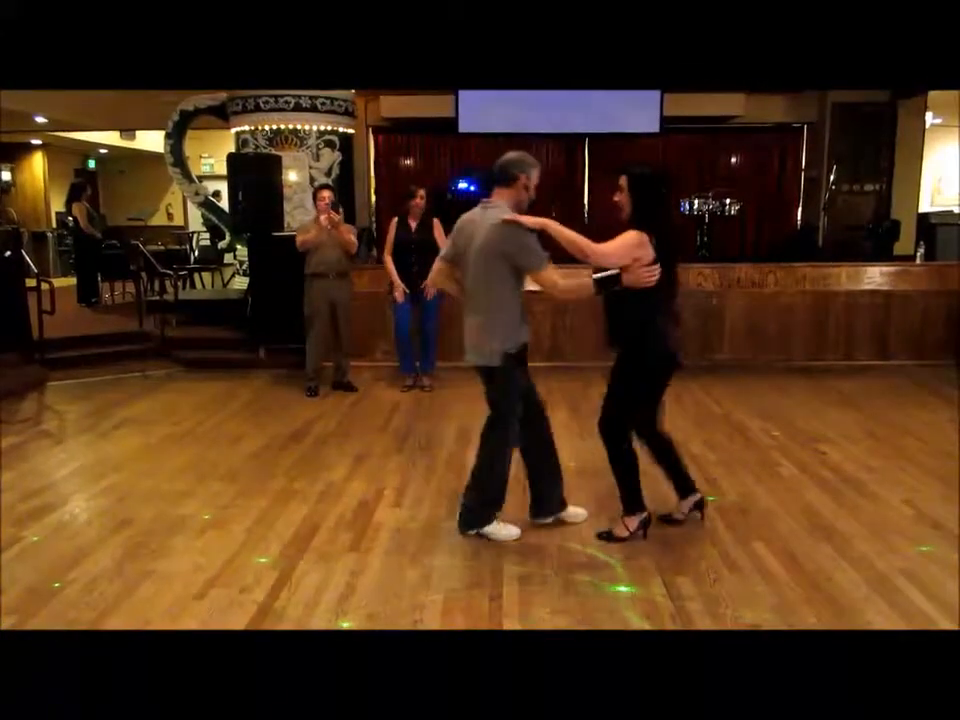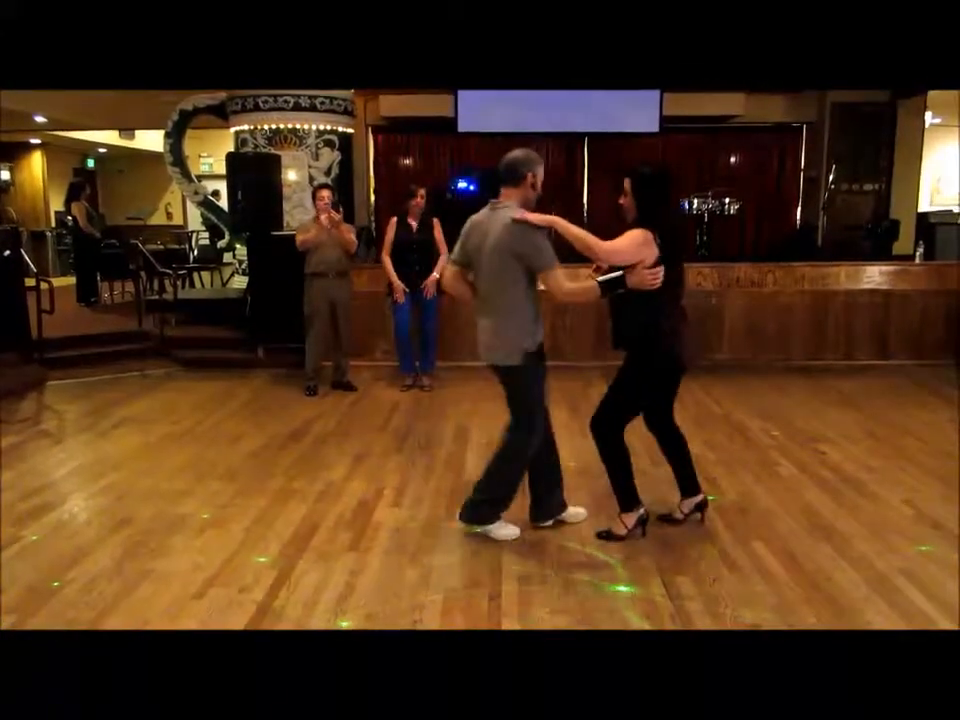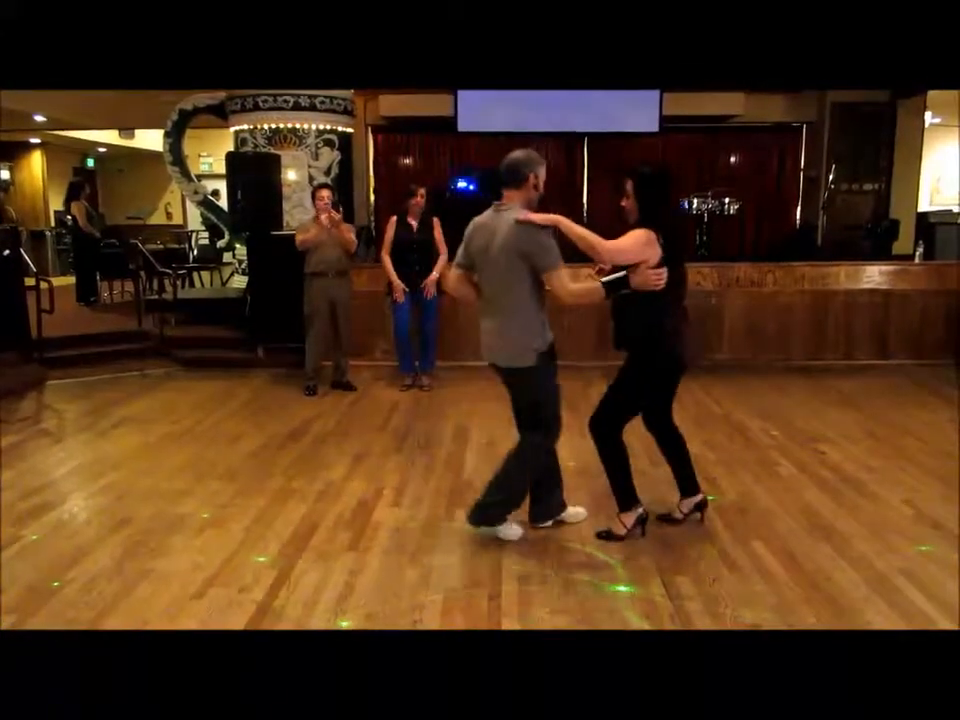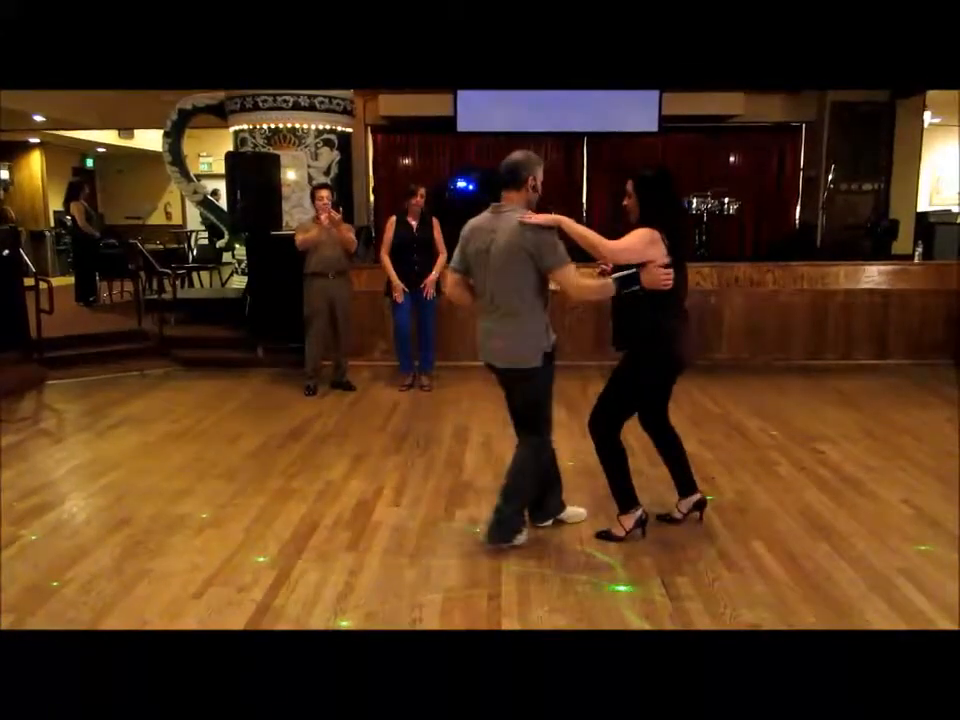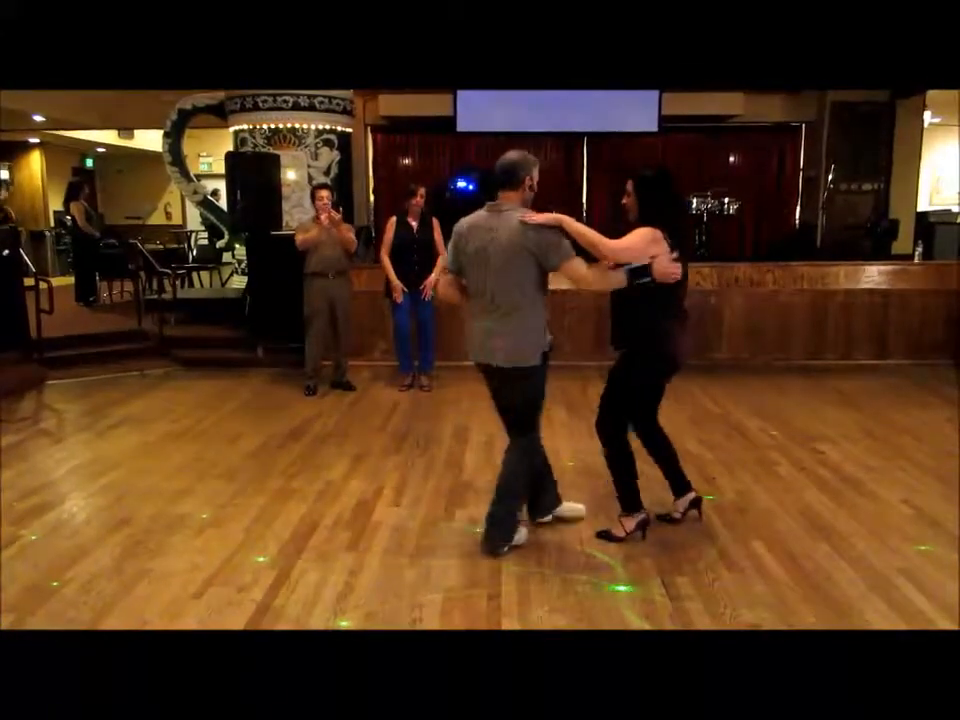
dt=0.1s
person 1, frame 1
left shoulder: (467, 221)
right shoulder: (510, 227)
left elbow: (438, 278)
right elbow: (558, 287)
right wrist: (620, 278)
left hip: (493, 342)
right hip: (500, 347)
left knee: (533, 420)
right knee: (503, 429)
left ankle: (549, 505)
right ankle: (477, 517)
person 1, frame 2
left shoulder: (475, 223)
right shoulder: (524, 227)
left elbow: (450, 281)
right elbow: (563, 291)
right wrist: (624, 281)
left hip: (496, 343)
right hip: (518, 346)
left knee: (535, 425)
right knee: (526, 431)
left ankle: (548, 506)
right ankle: (481, 510)
person 1, frame 3
left shoulder: (477, 225)
right shoulder: (531, 228)
left elbow: (455, 284)
right elbow: (568, 292)
right wrist: (628, 281)
left hip: (499, 344)
right hip: (527, 347)
left knee: (537, 427)
right knee: (543, 429)
left ankle: (547, 506)
right ankle: (491, 511)
person 1, frame 4
left shoulder: (473, 227)
right shoulder: (534, 229)
left elbow: (452, 288)
right elbow: (577, 288)
right wrist: (636, 279)
left hip: (493, 347)
right hip: (528, 350)
left knee: (531, 429)
right knee: (535, 434)
left ankle: (548, 507)
right ankle: (505, 527)
person 1, frame 5
left shoulder: (466, 227)
right shoulder: (536, 228)
left elbow: (446, 289)
right elbow: (587, 279)
right wrist: (648, 271)
left hip: (483, 348)
right hip: (523, 349)
left knee: (521, 430)
right knee: (523, 436)
left ankle: (545, 502)
right ankle: (500, 530)
person 2, frame 1
left shoulder: (639, 239)
right shoulder: (648, 238)
left elbow: (594, 254)
left wrist: (545, 224)
left hip: (645, 351)
right hip: (649, 348)
left knee: (612, 426)
right knee: (644, 425)
left ankle: (634, 514)
right ankle: (688, 496)
person 2, frame 2
left shoulder: (644, 238)
right shoulder: (656, 238)
left elbow: (600, 251)
left wrist: (553, 221)
left hip: (652, 353)
right hip: (662, 349)
left knee: (605, 425)
right knee: (660, 422)
left ankle: (631, 510)
right ankle: (692, 497)
person 2, frame 3
left shoulder: (647, 238)
right shoulder: (657, 239)
left elbow: (603, 251)
left wrist: (557, 221)
left hip: (654, 353)
right hip: (662, 350)
left knee: (604, 424)
right knee: (659, 422)
left ankle: (630, 510)
right ankle: (692, 497)
person 2, frame 4
left shoulder: (651, 237)
right shoulder: (658, 240)
left elbow: (607, 250)
left wrist: (560, 221)
left hip: (651, 351)
right hip: (660, 348)
left knee: (602, 424)
right knee: (655, 422)
left ankle: (630, 512)
right ankle: (689, 495)
person 2, frame 5
left shoulder: (652, 236)
right shoulder: (655, 238)
left elbow: (608, 250)
left wrist: (561, 220)
left hip: (647, 350)
right hip: (655, 347)
left knee: (610, 426)
right knee: (644, 422)
left ankle: (633, 513)
right ankle: (685, 494)
person 3, frame 1
left shoulder: (347, 228)
right shoulder: (307, 227)
left elbow: (352, 248)
right elbow: (301, 245)
left wrist: (338, 227)
right wrist: (320, 227)
left hip: (341, 282)
right hip: (317, 282)
left knee: (342, 331)
right knee: (316, 332)
left ankle: (341, 377)
right ankle: (312, 380)
person 3, frame 2
left shoulder: (346, 227)
right shoulder: (306, 227)
left elbow: (352, 248)
right elbow: (301, 245)
left wrist: (338, 227)
right wrist: (320, 227)
left hip: (341, 282)
right hip: (316, 282)
left knee: (341, 331)
right knee: (315, 331)
left ankle: (340, 377)
right ankle: (312, 380)
person 3, frame 3
left shoulder: (346, 226)
right shoulder: (306, 226)
left elbow: (352, 247)
right elbow: (301, 244)
left wrist: (338, 226)
right wrist: (320, 226)
left hip: (341, 281)
right hip: (316, 282)
left knee: (341, 330)
right knee: (315, 331)
left ankle: (340, 376)
right ankle: (311, 379)
person 3, frame 4
left shoulder: (345, 227)
right shoulder: (306, 227)
left elbow: (352, 247)
right elbow: (301, 244)
left wrist: (338, 226)
right wrist: (320, 226)
left hip: (341, 281)
right hip: (316, 282)
left knee: (341, 330)
right knee: (315, 331)
left ankle: (340, 377)
right ankle: (311, 379)
person 3, frame 5
left shoulder: (345, 227)
right shoulder: (306, 226)
left elbow: (352, 247)
right elbow: (301, 244)
left wrist: (338, 226)
right wrist: (320, 226)
left hip: (341, 281)
right hip: (316, 282)
left knee: (341, 330)
right knee: (315, 331)
left ankle: (340, 376)
right ankle: (311, 379)
person 4, frame 1
left shoulder: (433, 223)
right shoulder: (396, 222)
right elbow: (387, 254)
right wrist: (395, 280)
left hip: (428, 284)
right hip: (403, 284)
left knee: (428, 329)
right knee: (401, 329)
left ankle: (426, 373)
right ankle: (409, 373)
person 4, frame 2
left shoulder: (433, 222)
right shoulder: (395, 222)
left elbow: (443, 254)
right elbow: (385, 254)
left wrist: (435, 276)
right wrist: (395, 281)
left hip: (426, 283)
right hip: (402, 284)
left knee: (428, 329)
right knee: (401, 328)
left ankle: (426, 373)
right ankle: (408, 372)
person 4, frame 3
left shoulder: (433, 222)
right shoulder: (395, 221)
left elbow: (443, 253)
right elbow: (385, 253)
left wrist: (434, 276)
right wrist: (394, 280)
left hip: (426, 283)
right hip: (402, 284)
left knee: (428, 328)
right knee: (401, 328)
left ankle: (425, 372)
right ankle: (408, 372)
person 4, frame 4
left shoulder: (432, 222)
right shoulder: (395, 221)
left elbow: (442, 253)
right elbow: (384, 253)
left wrist: (434, 276)
right wrist: (394, 281)
left hip: (426, 283)
right hip: (401, 284)
left knee: (426, 328)
right knee: (402, 328)
left ankle: (425, 372)
right ankle: (407, 372)
person 4, frame 5
left shoulder: (432, 222)
right shoulder: (395, 221)
left elbow: (442, 254)
right elbow: (384, 254)
left wrist: (433, 277)
right wrist: (393, 281)
left hip: (425, 284)
right hip: (401, 284)
left knee: (426, 328)
right knee: (401, 328)
left ankle: (424, 373)
right ankle: (407, 372)
